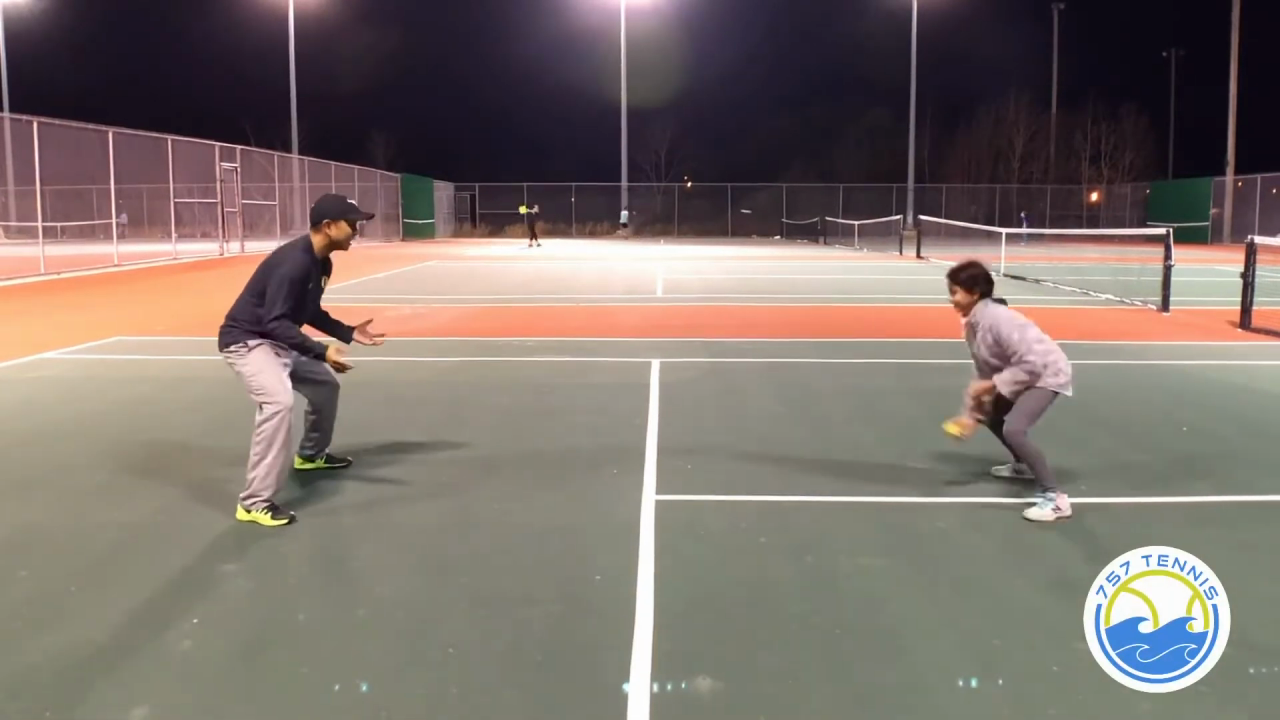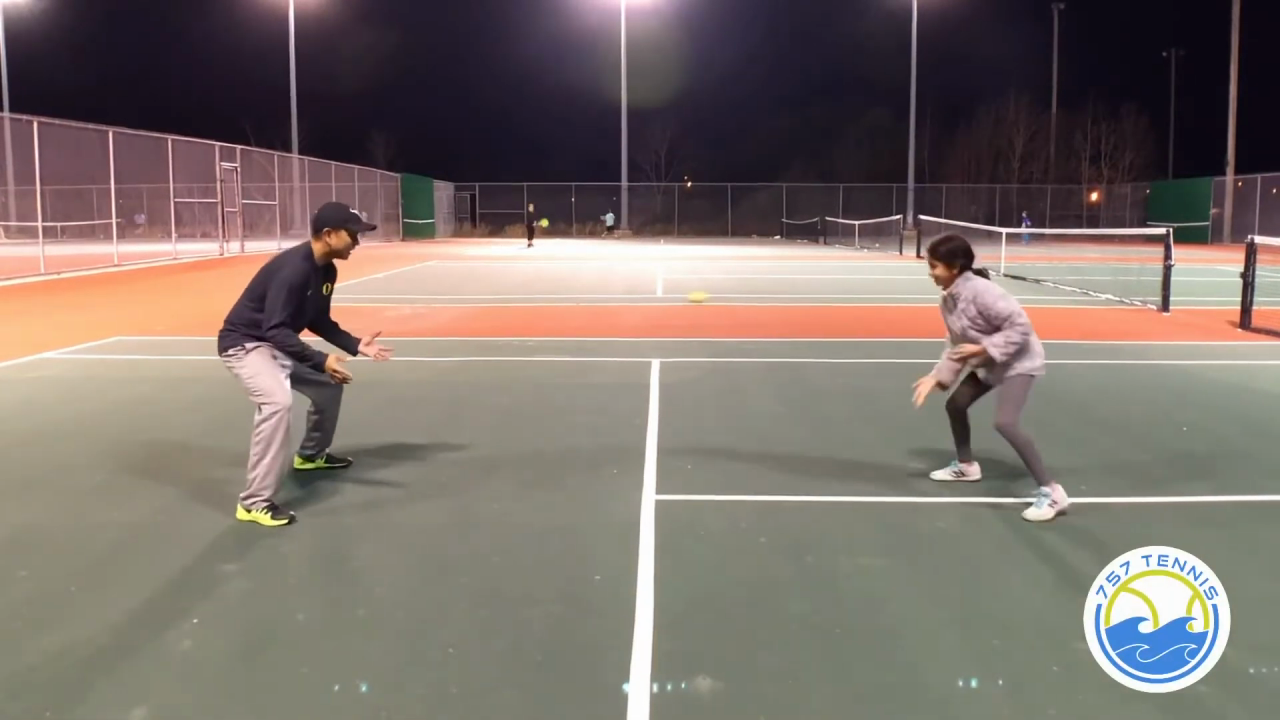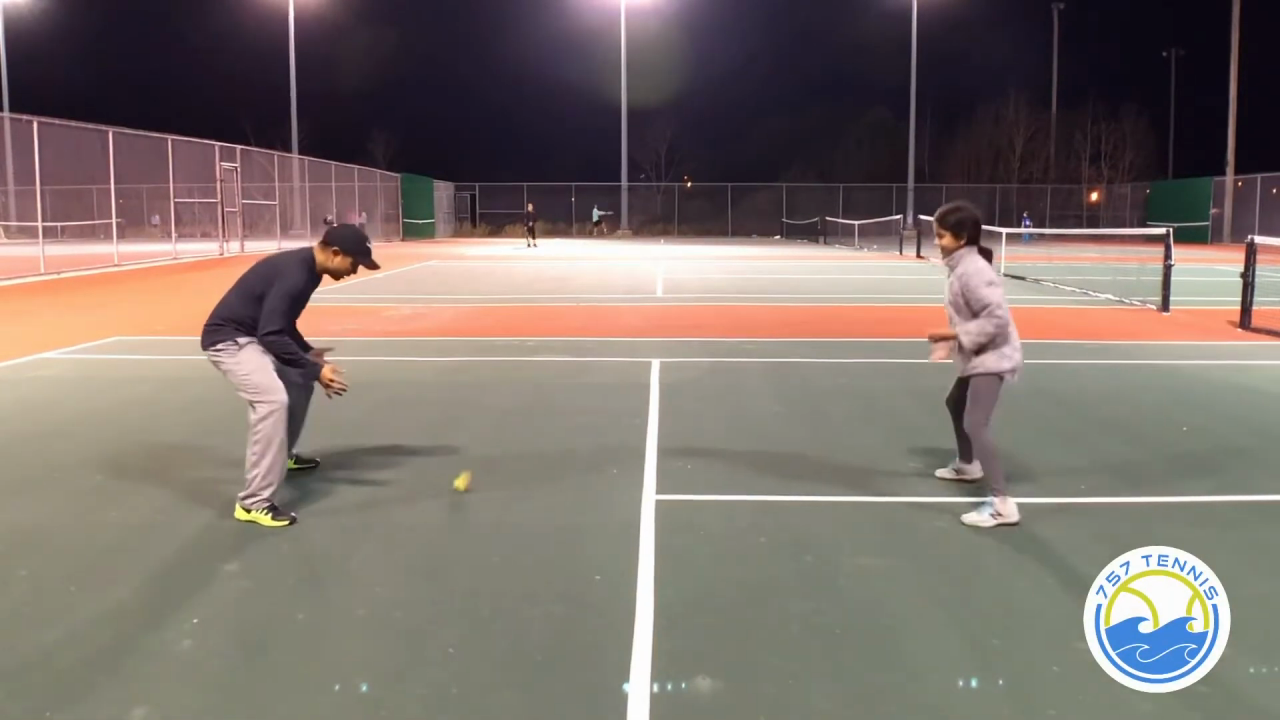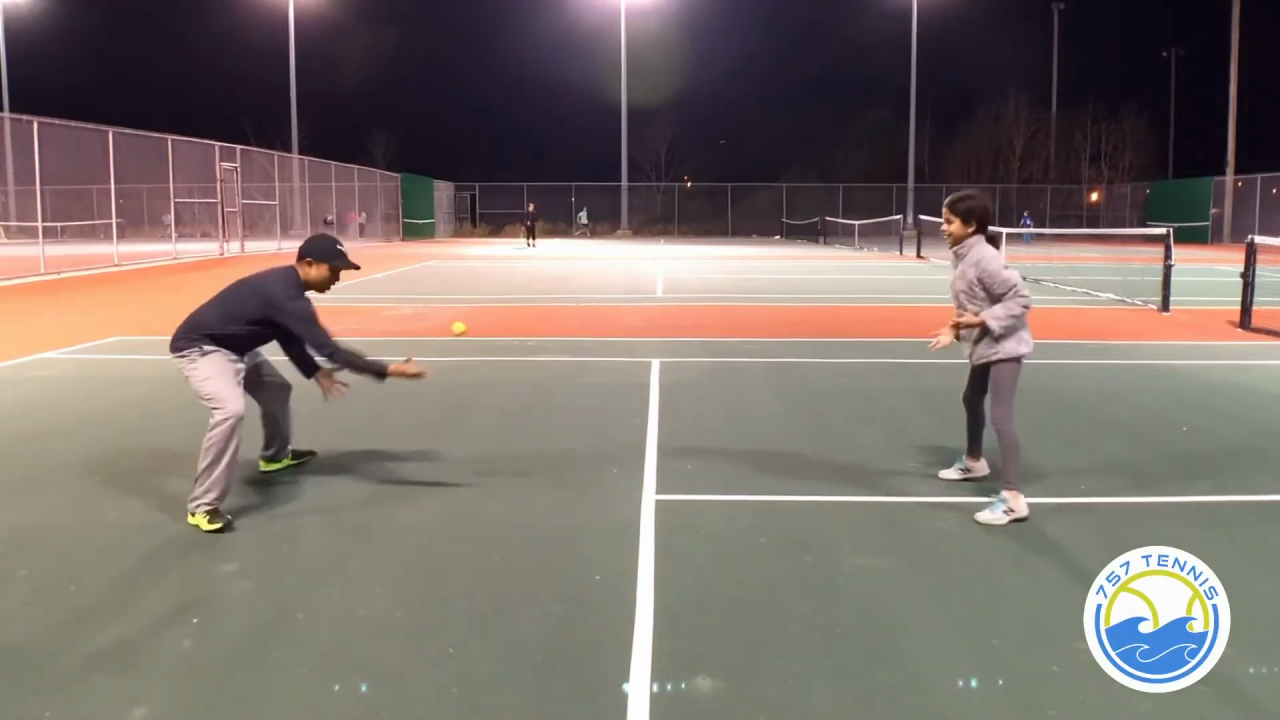
dt=0.4s
person 1, frame 1
left shoulder: (322, 263)
right shoulder: (294, 262)
left elbow: (309, 312)
right elbow: (276, 322)
left wrist: (349, 333)
right wrist: (321, 351)
left hip: (278, 341)
right hip: (246, 340)
left knee: (326, 385)
right knee: (279, 402)
left ankle: (311, 454)
right ankle: (255, 502)
person 1, frame 2
left shoulder: (327, 270)
right shoulder: (294, 269)
left elbow: (318, 320)
right elbow: (275, 329)
left wrist: (355, 345)
right wrist: (321, 361)
left hip: (279, 343)
right hip: (244, 343)
left knee: (330, 384)
right knee: (278, 402)
left ankle: (312, 454)
right ankle: (255, 503)
person 1, frame 3
left shoulder: (311, 271)
right shoulder: (294, 274)
right elbow: (272, 334)
left wrist: (307, 354)
right wrist: (315, 369)
left hip: (253, 336)
right hip: (228, 338)
left knee: (298, 383)
right knee: (272, 403)
left ankle: (280, 455)
right ankle: (256, 502)
person 1, frame 4
left shoulder: (287, 283)
right shoulder: (283, 293)
left elbow: (290, 337)
right elbow: (325, 345)
left wrist: (314, 372)
right wrist: (385, 370)
left hip: (228, 347)
right hip: (196, 347)
left knee: (276, 388)
right knee: (231, 410)
left ankle: (275, 455)
right ankle: (202, 505)
person 2, frame 1
left shoulder: (994, 320)
right shoulder: (973, 325)
left elbow: (1031, 361)
right elbow: (986, 372)
left wrist: (993, 384)
right wrist: (972, 411)
left hip: (1048, 376)
right hip: (1026, 376)
left knee: (1012, 432)
right knee: (993, 418)
left ankle: (1056, 497)
right ankle: (1023, 465)
person 2, frame 2
left shoulder: (981, 292)
right shoulder: (948, 301)
left elbow: (1020, 328)
right elbow: (956, 348)
left wrist: (982, 349)
right wrist: (937, 377)
left hip: (1017, 361)
right hip: (987, 364)
left knee: (1005, 423)
right knee: (955, 404)
left ankle: (1051, 492)
right ankle: (966, 466)
person 2, frame 3
left shoulder: (973, 272)
right shoulder: (961, 267)
left elbow: (996, 320)
left wrist: (958, 337)
right wrist: (952, 342)
left hip: (992, 357)
right hip: (976, 356)
left knee: (974, 425)
right knee: (955, 402)
left ankle: (1002, 503)
right ankle: (967, 465)
person 2, frame 4
left shoulder: (985, 258)
right shoulder: (963, 257)
left elbow: (1020, 298)
left wrist: (980, 320)
right wrist: (956, 329)
left hip: (1004, 347)
right hip: (984, 347)
left knee: (1000, 416)
right knee: (971, 400)
left ankle: (1012, 499)
right ankle: (974, 462)
